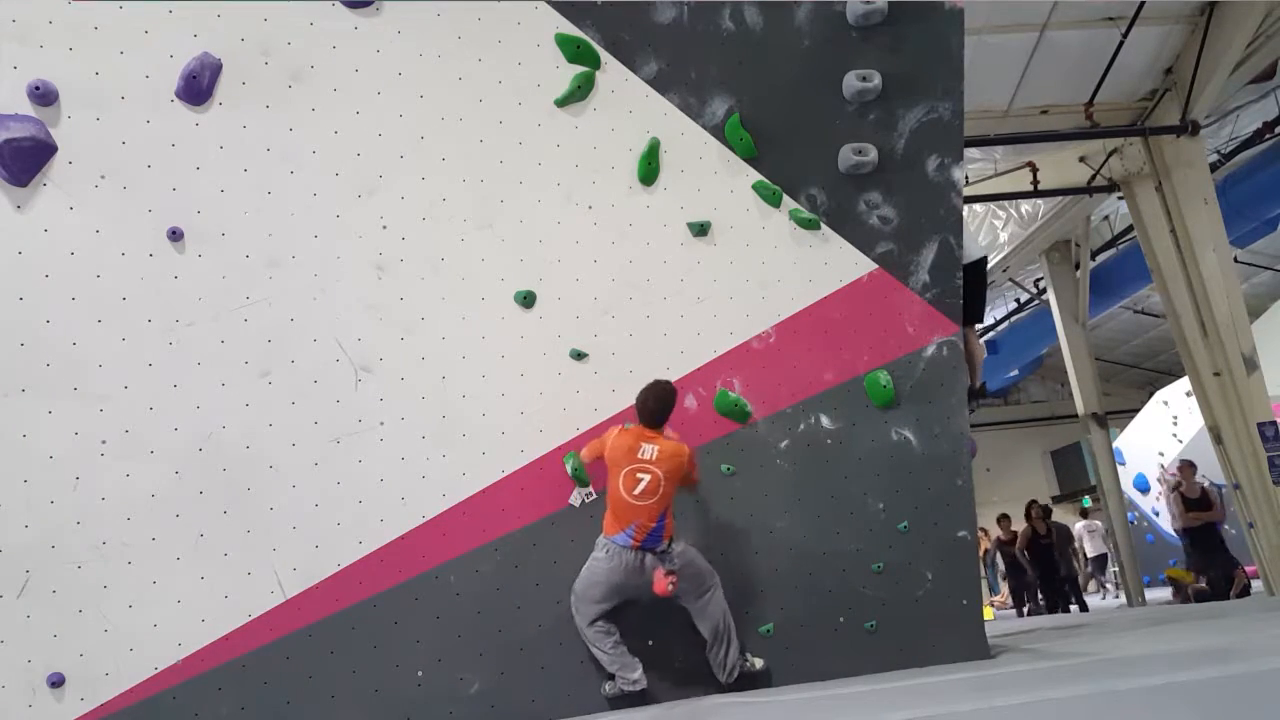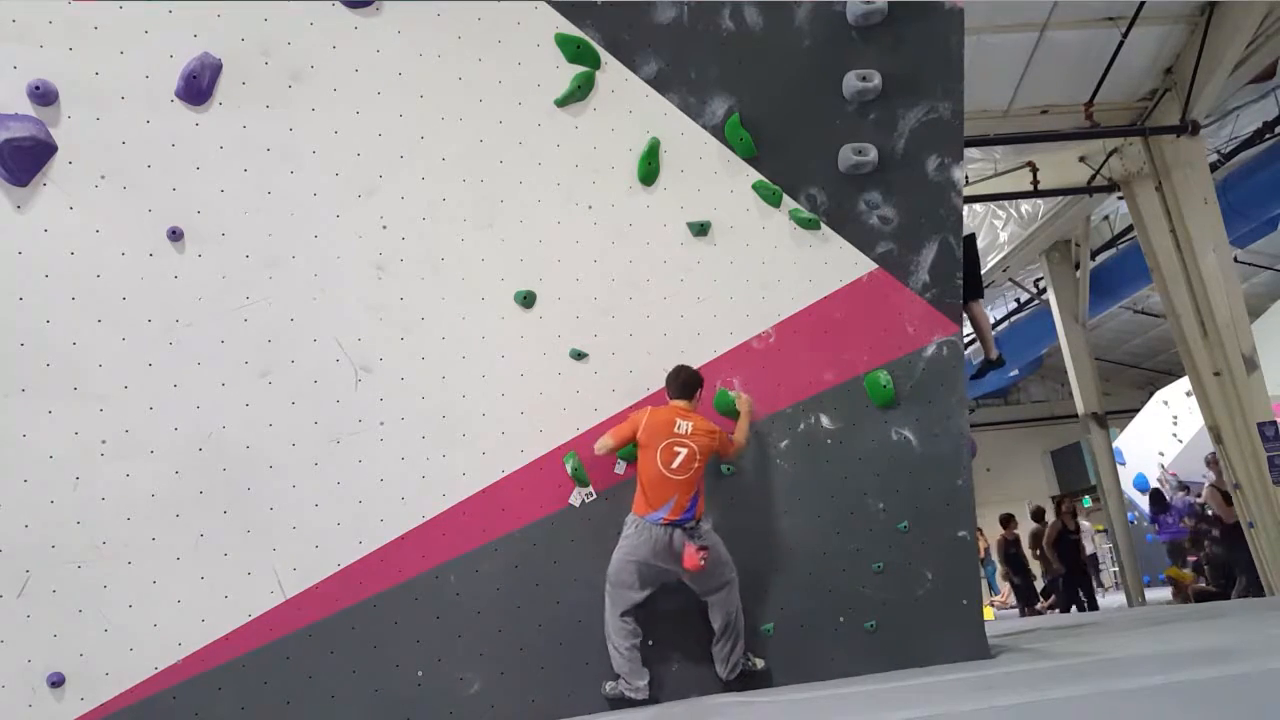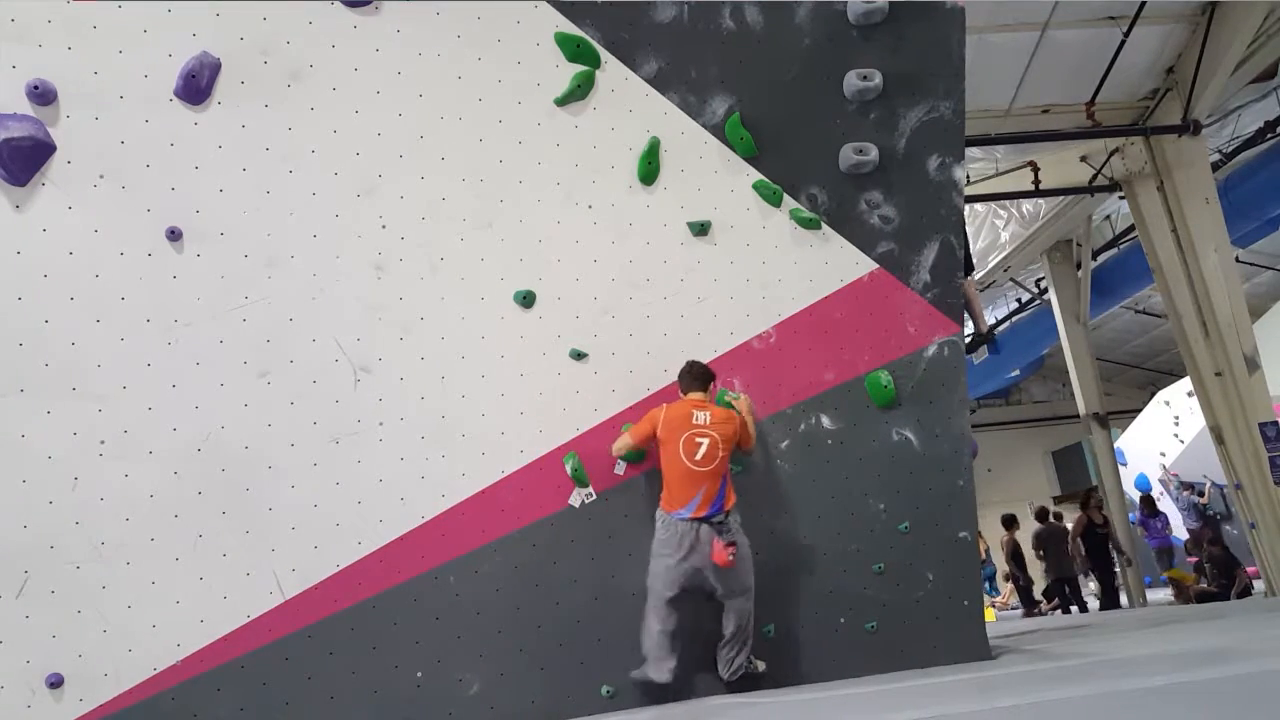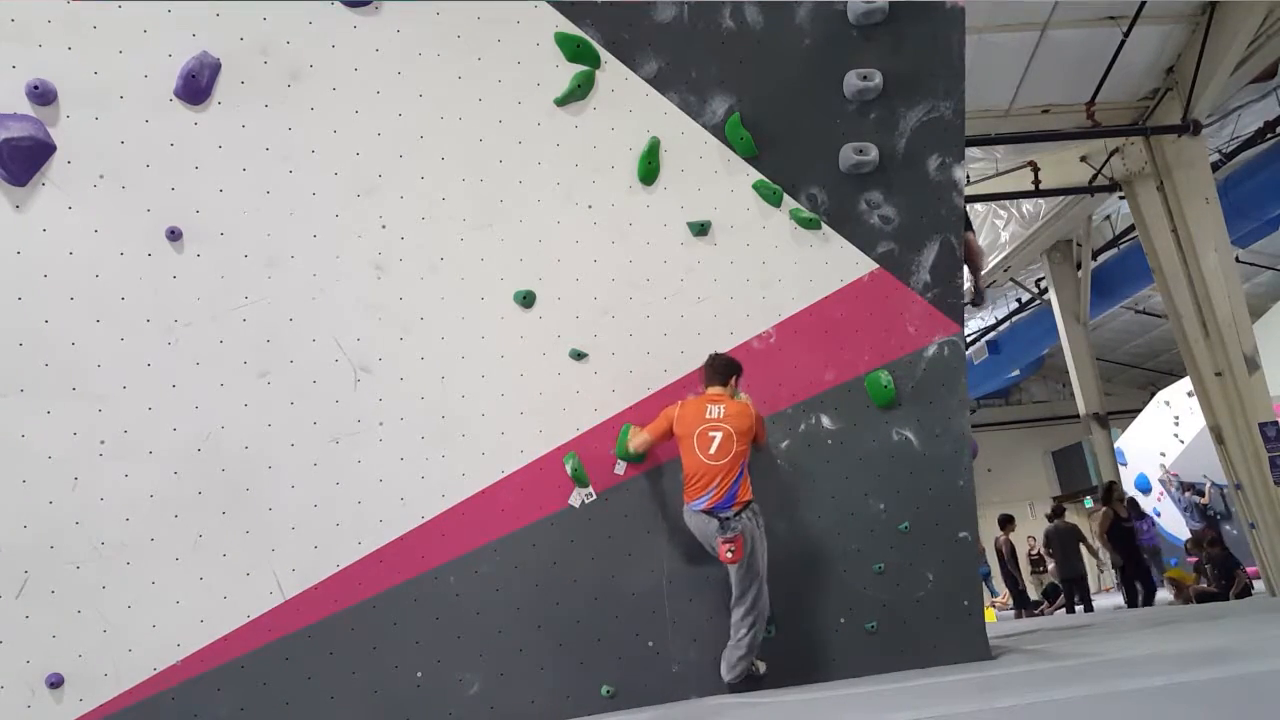
dt=0.5s
person 1, frame 1
left shoulder: (615, 438)
right shoulder: (680, 453)
left elbow: (585, 457)
right elbow: (691, 484)
left hip: (615, 552)
right hip: (661, 552)
left knee: (583, 607)
right knee: (707, 591)
left ankle: (627, 677)
right ankle: (730, 667)
person 1, frame 2
left shoulder: (646, 417)
right shoulder: (710, 431)
left elbow: (600, 449)
right elbow: (735, 446)
left wrist: (630, 436)
right wrist: (745, 413)
left hip: (644, 530)
right hip: (689, 532)
left knee: (618, 603)
right knee: (724, 588)
left ankle: (632, 683)
right ankle: (732, 666)
person 1, frame 3
left shoulder: (663, 414)
right shoulder: (731, 418)
left elbow: (618, 450)
right elbow: (749, 444)
left wrist: (633, 434)
right wrist: (746, 413)
left hip: (675, 523)
right hip: (720, 524)
left knee: (662, 595)
right knee: (738, 595)
left ankle: (658, 667)
right ankle: (734, 667)
person 1, frame 4
left shoulder: (680, 411)
right shoulder: (747, 412)
left elbow: (635, 447)
left wrist: (635, 432)
left hip: (696, 514)
right hip: (737, 516)
left knee: (741, 571)
right knee: (750, 594)
right ankle: (737, 669)
